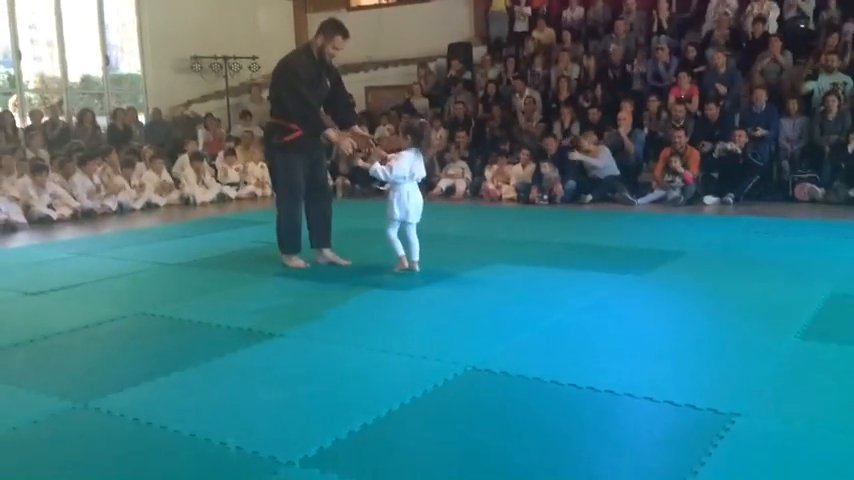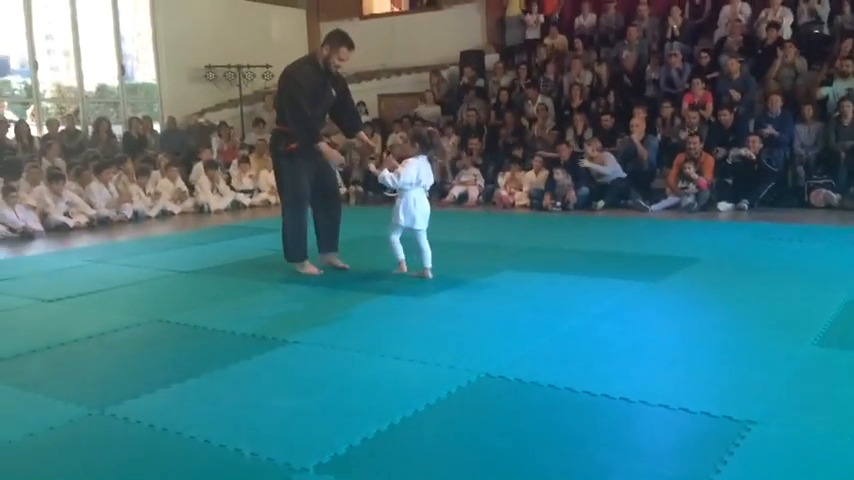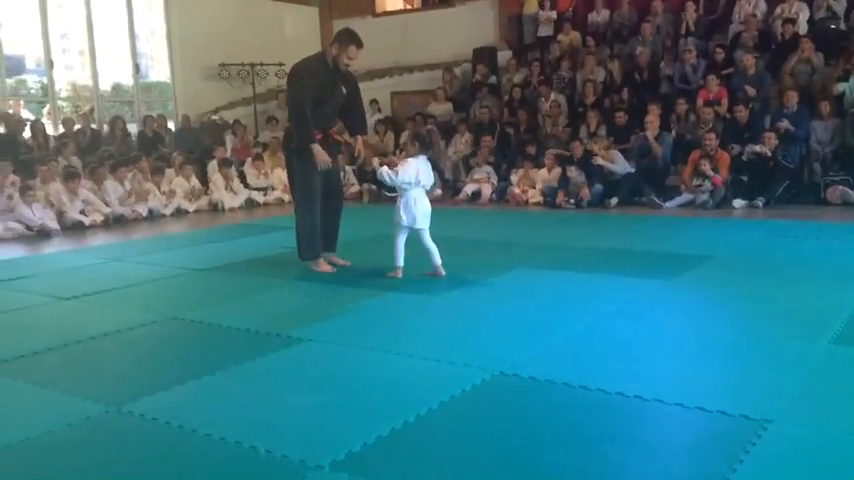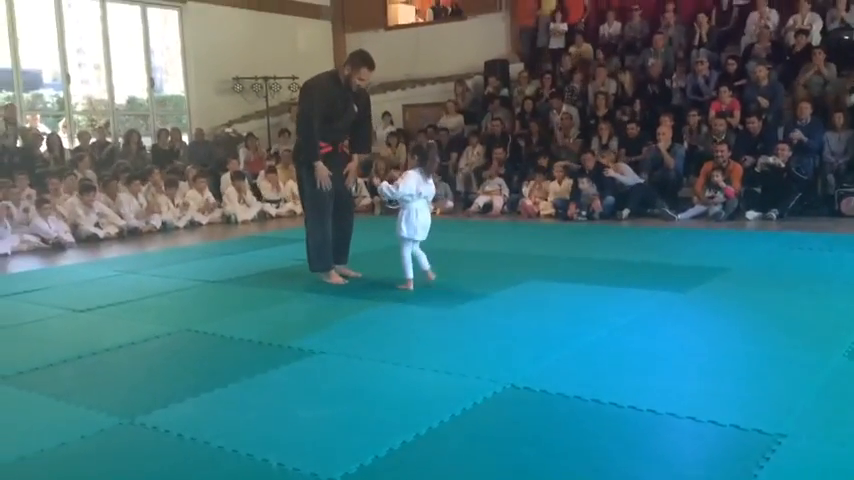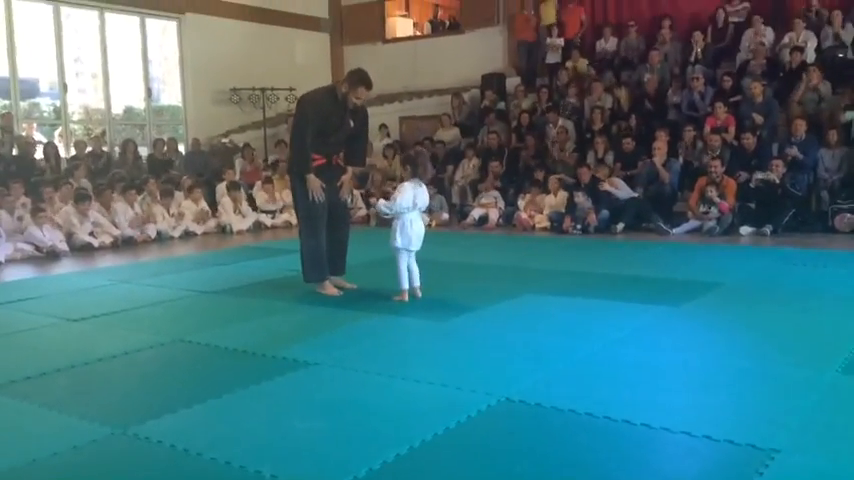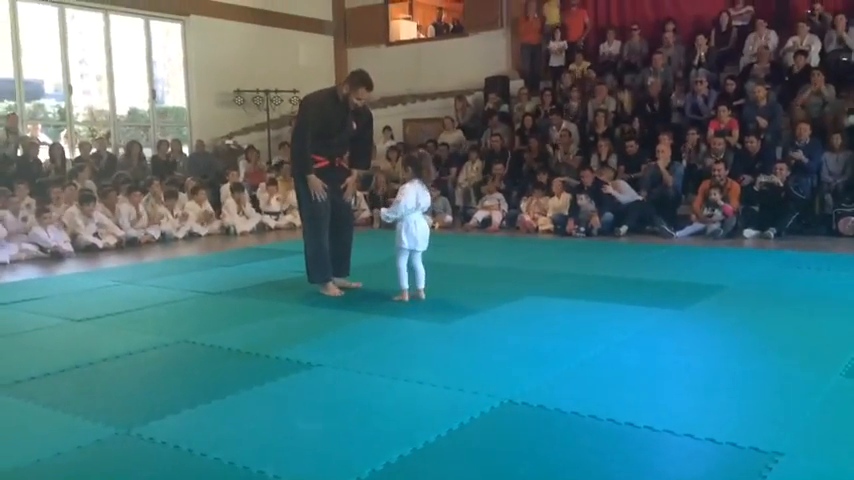
dt=0.2s
person 1, frame 1
left shoulder: (326, 67)
right shoulder: (293, 65)
left elbow: (338, 100)
right elbow: (303, 107)
left wrist: (354, 129)
right wrist: (334, 136)
left hip: (310, 136)
right hip: (284, 137)
left knee: (320, 194)
right knee: (291, 197)
left ankle: (323, 250)
right ankle: (289, 251)
person 1, frame 2
left shoulder: (333, 77)
right shoulder: (297, 74)
left elbow: (344, 108)
right elbow: (299, 117)
left wrist: (360, 135)
right wrist: (325, 148)
left hip: (315, 143)
right hip: (291, 145)
left knee: (329, 199)
right knee: (297, 203)
left ankle: (328, 253)
right ankle: (299, 259)
person 1, frame 3
left shoulder: (345, 76)
right shoulder: (305, 71)
left elbow: (352, 108)
right elbow: (299, 114)
left wrist: (358, 137)
right wrist: (314, 148)
left hip: (326, 141)
right hip: (303, 143)
left knee: (333, 198)
right knee: (309, 201)
left ankle: (326, 250)
right ankle: (313, 256)
person 1, frame 4
left shoulder: (359, 95)
right shoulder: (317, 88)
left elbow: (361, 128)
right elbow: (307, 128)
left wrist: (355, 159)
right wrist: (317, 164)
left hip: (338, 156)
right hip: (313, 157)
left knee: (344, 211)
right knee: (320, 213)
left ankle: (338, 262)
right ankle: (325, 268)
person 1, frame 5
left shoulder: (358, 111)
right shoulder: (313, 102)
left elbow: (357, 143)
right elbow: (300, 141)
left wrist: (349, 173)
right wrist: (309, 176)
left hip: (333, 168)
right hip: (308, 169)
left knee: (340, 222)
right knee: (314, 224)
left ankle: (334, 274)
right ankle: (320, 279)
person 1, frame 6
left shoulder: (361, 113)
right shoulder: (316, 104)
left elbow: (362, 144)
right elbow: (300, 142)
left wrist: (354, 174)
right wrist: (310, 177)
left hip: (338, 170)
right hip: (313, 171)
left knee: (343, 223)
right knee: (317, 225)
left ankle: (339, 275)
right ankle: (324, 280)
person 2, frame 1
left shoulder: (404, 157)
right shoulder: (417, 156)
left elbow: (386, 173)
left wrist: (366, 165)
right wrist: (386, 157)
left hip: (402, 197)
right hip: (414, 196)
left knee: (391, 231)
right knee: (411, 232)
left ankle: (403, 260)
right ankle: (414, 263)
person 2, frame 2
left shoulder: (410, 163)
right shoulder: (425, 163)
left elbow: (395, 180)
left wrist: (377, 171)
right wrist: (396, 166)
left hip: (408, 203)
right hip: (421, 203)
left knee: (394, 236)
right knee: (422, 239)
left ankle: (402, 264)
right ankle: (427, 270)
person 2, frame 3
left shoulder: (409, 163)
right shoulder: (426, 163)
left elbow: (393, 178)
left wrist: (380, 168)
right wrist: (397, 165)
left hip: (408, 203)
right hip: (422, 203)
left knee: (400, 238)
right knee: (426, 239)
left ankle: (398, 270)
right ankle: (438, 267)
person 2, frame 4
left shoulder: (410, 175)
right shoulder: (428, 176)
left elbow: (395, 192)
left wrist: (381, 185)
left hip: (410, 215)
right hip: (423, 214)
left knee: (405, 250)
right knee: (415, 248)
left ankle: (409, 282)
right ankle: (428, 272)
person 2, frame 5
left shoulder: (405, 187)
right shoulder: (422, 186)
left elbow: (393, 207)
left wrist: (378, 204)
left hip: (404, 226)
right hip: (417, 224)
left knee: (402, 262)
right knee: (411, 260)
left ankle: (404, 293)
right ankle: (416, 289)
person 2, frame 6
left shoulder: (407, 188)
right shoulder: (423, 186)
left elbow: (397, 210)
left wrist: (382, 213)
left hip: (408, 227)
right hip: (420, 225)
left knee: (401, 262)
right knee: (417, 261)
left ankle: (404, 293)
right ankle: (420, 291)
